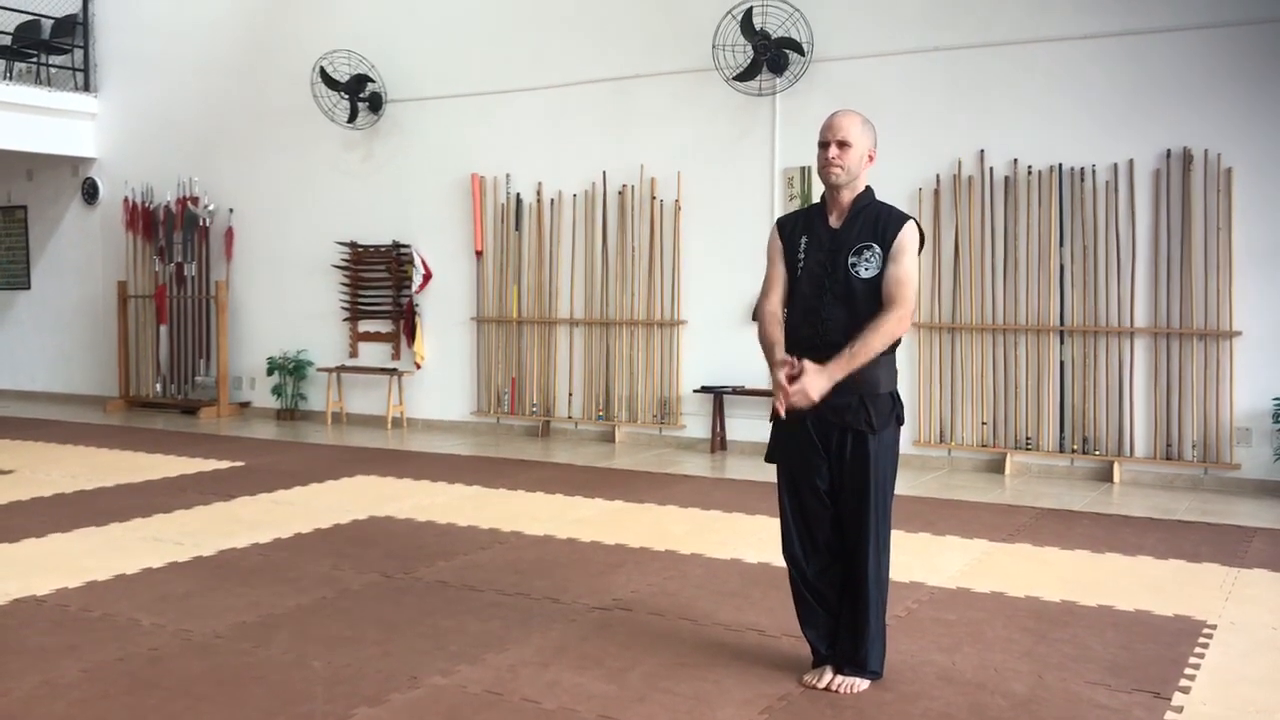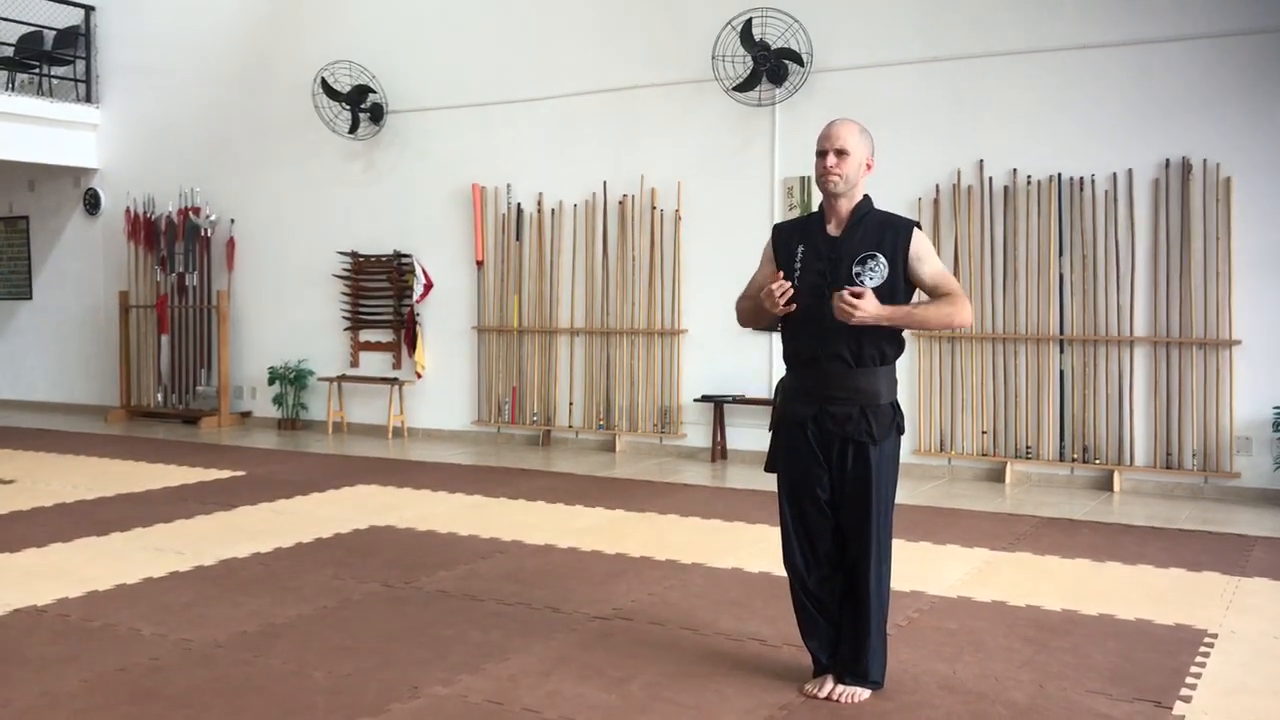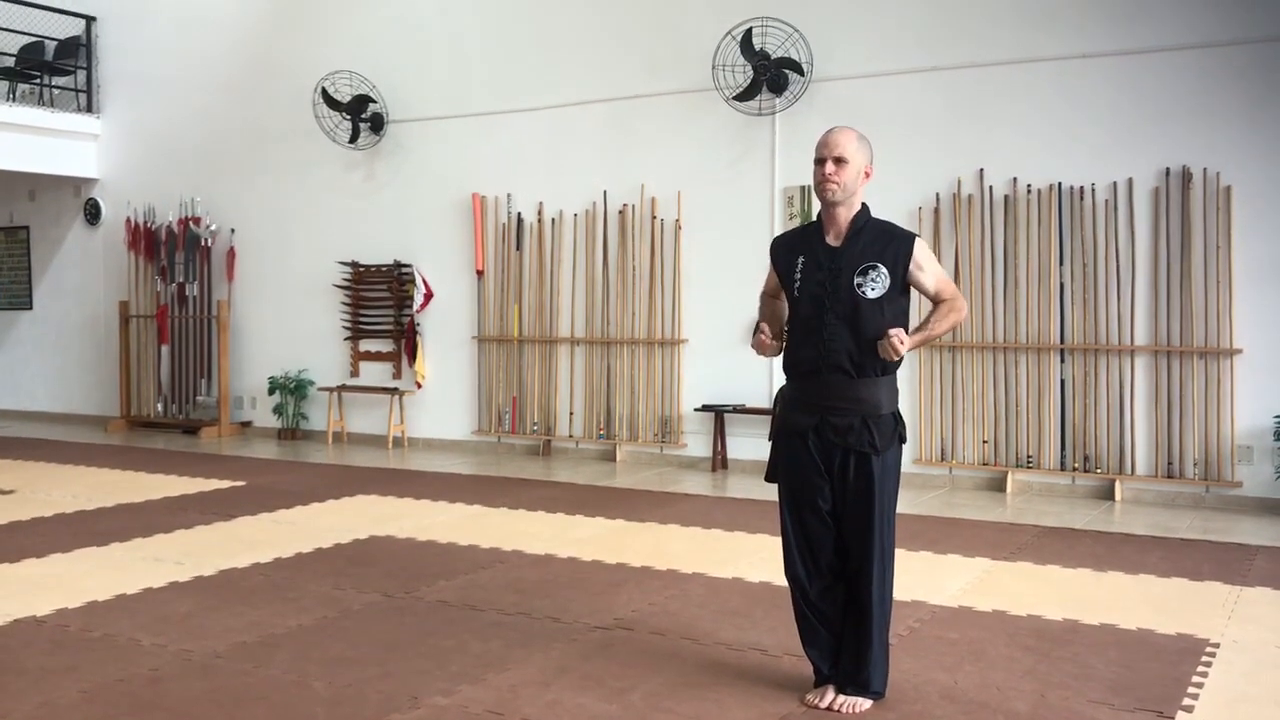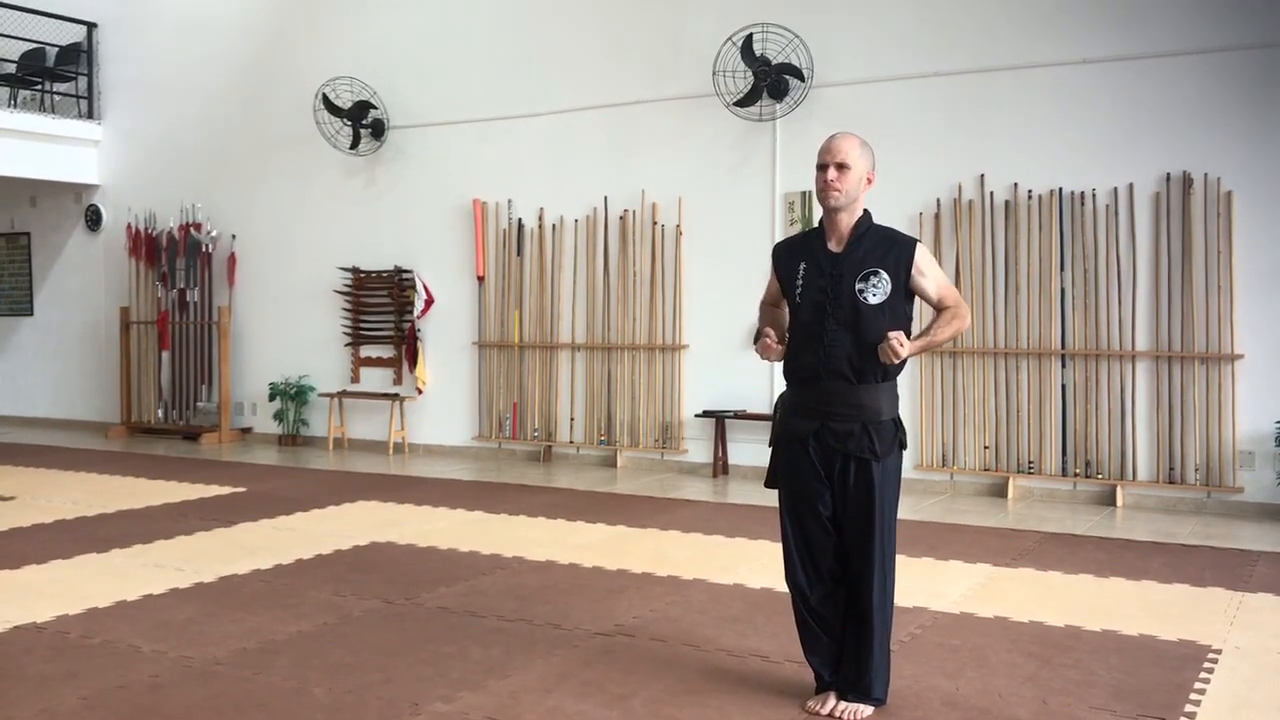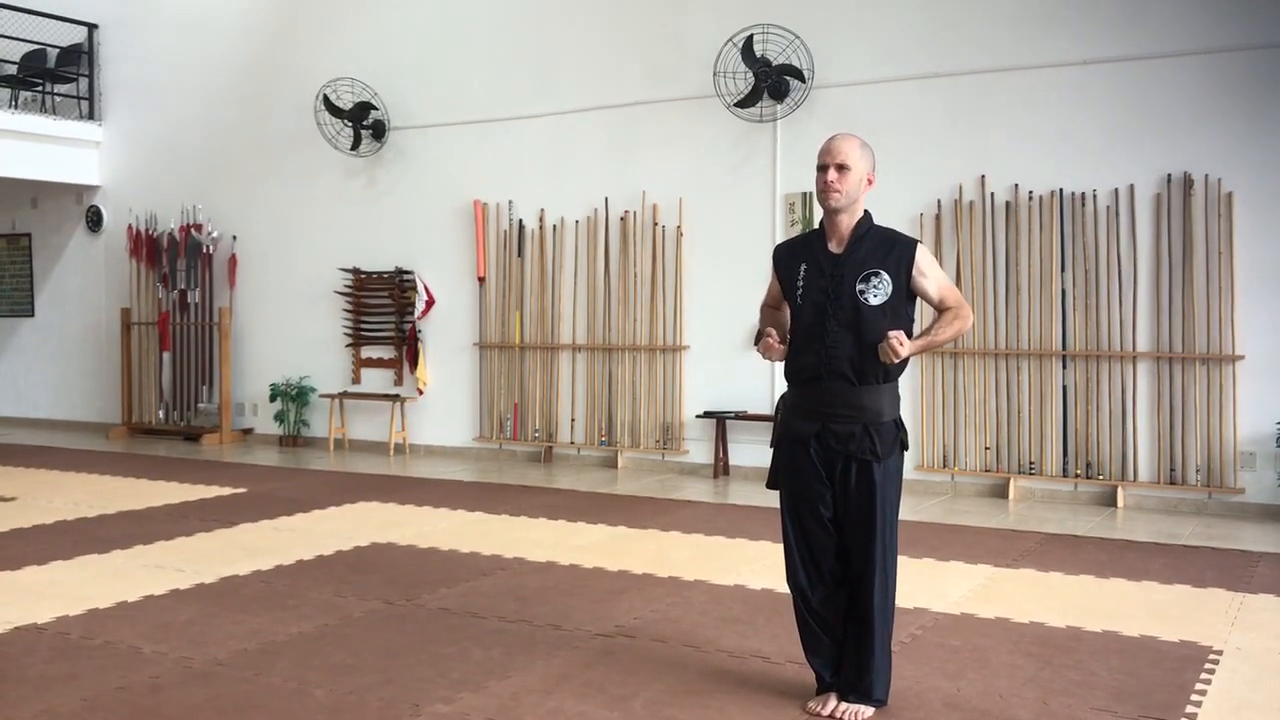
dt=0.3s
person 1, frame 1
left shoulder: (896, 227)
right shoulder: (790, 229)
left elbow: (899, 315)
right elbow: (770, 307)
left wrist: (829, 374)
right wrist: (780, 369)
left hip: (864, 400)
right hip: (799, 403)
left knee: (863, 535)
right knee: (806, 536)
left ankle: (859, 658)
right ankle: (825, 651)
person 1, frame 2
left shoulder: (900, 236)
right shoulder: (787, 237)
left elbow: (959, 309)
right elbow: (744, 310)
left wrist: (880, 314)
right wrist: (765, 307)
left hip: (867, 407)
right hip: (800, 405)
left knee: (864, 543)
right knee: (807, 542)
left ankle: (861, 667)
right ankle: (826, 660)
person 1, frame 3
left shoulder: (900, 245)
right shoulder: (788, 248)
left elbow: (953, 304)
left wrist: (909, 342)
right wrist: (768, 332)
left hip: (867, 417)
right hip: (801, 415)
left knee: (866, 552)
right knee: (808, 553)
left ankle: (862, 678)
right ankle: (827, 671)
person 1, frame 4
left shoulder: (901, 252)
right shoulder: (789, 254)
left elbow: (956, 310)
left wrist: (913, 346)
right wrist: (769, 336)
left hip: (868, 423)
right hip: (802, 421)
left knee: (867, 559)
right knee: (809, 559)
person 1, frame 5
left shoulder: (902, 253)
right shoulder: (790, 256)
left elbow: (958, 312)
left wrist: (913, 345)
right wrist: (770, 336)
left hip: (869, 425)
right hip: (802, 423)
left knee: (868, 560)
right knee: (810, 561)
